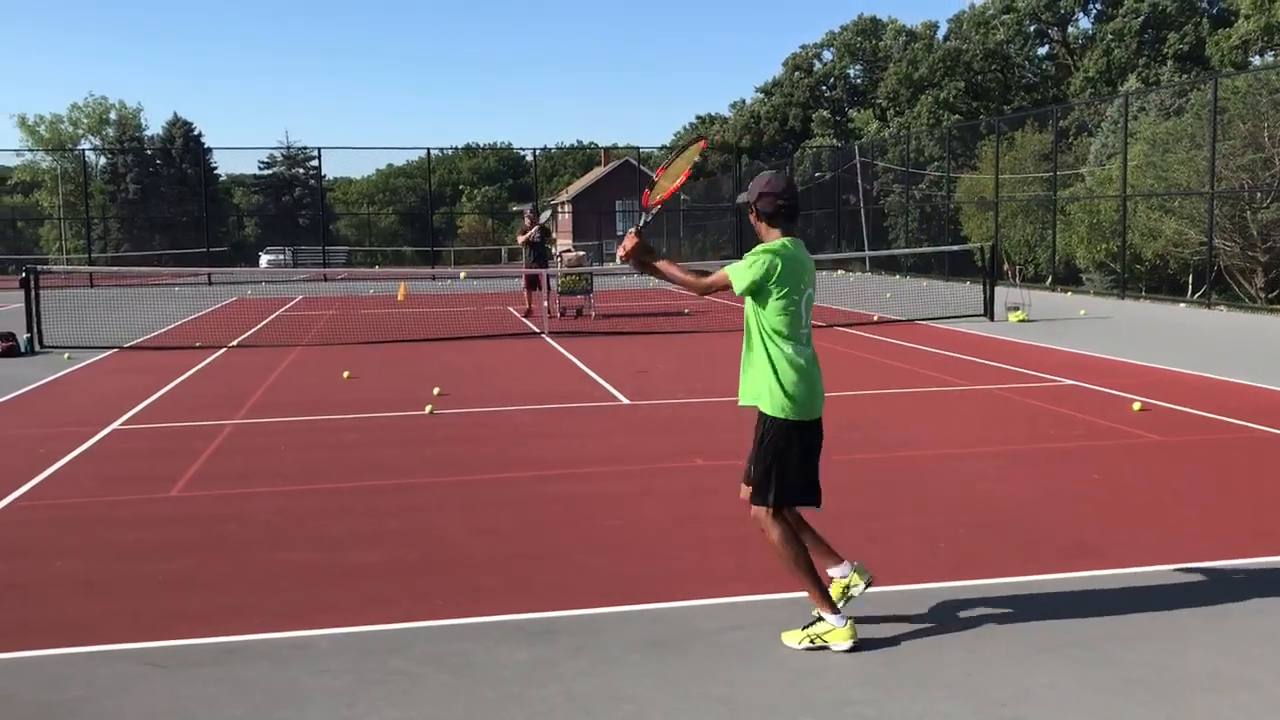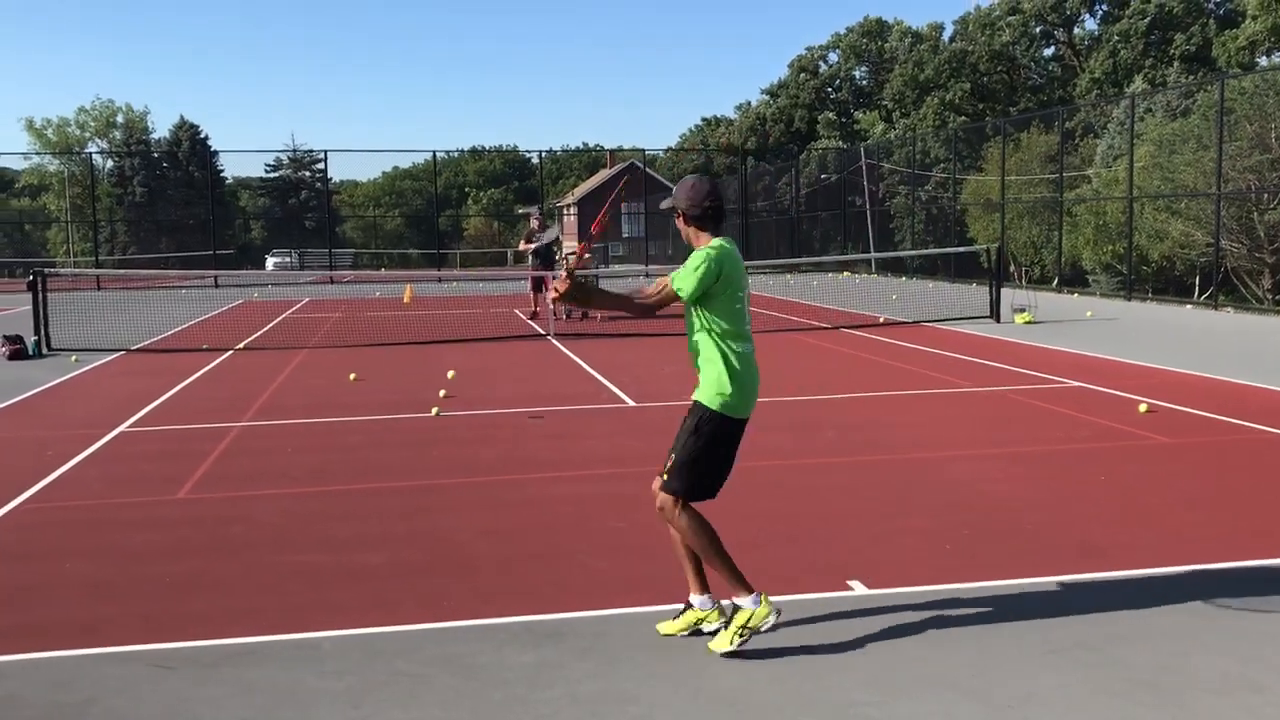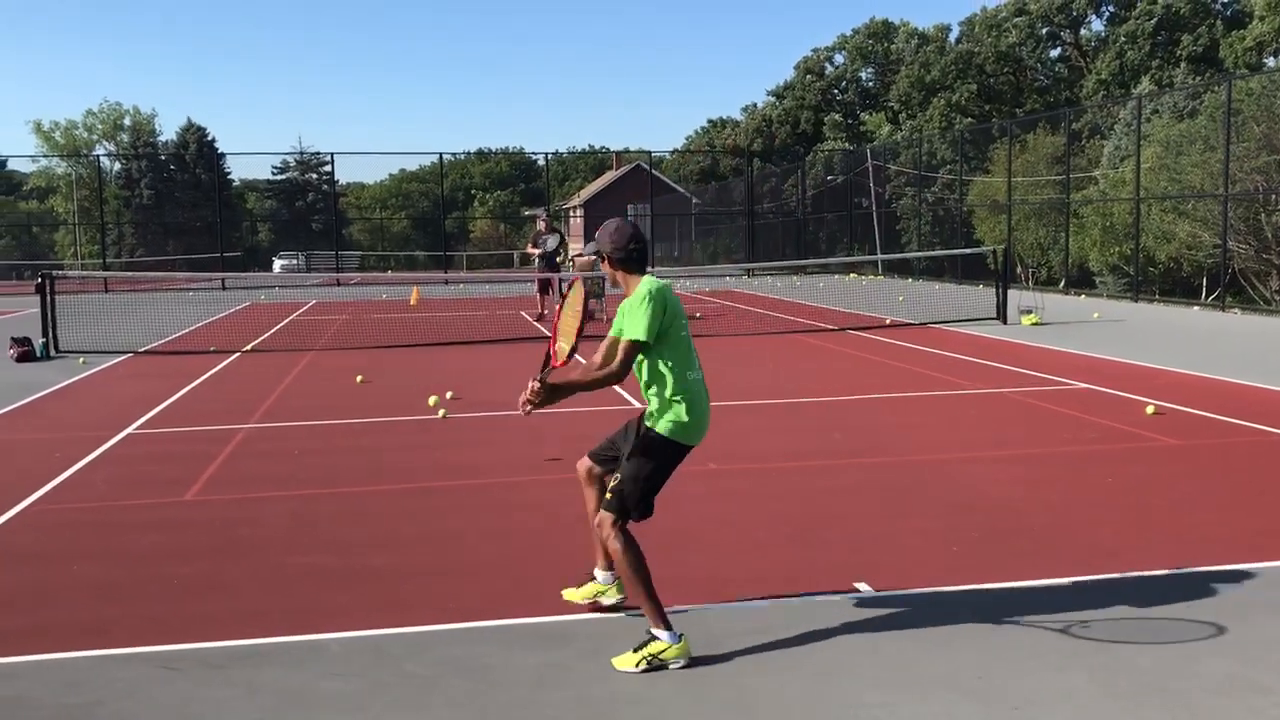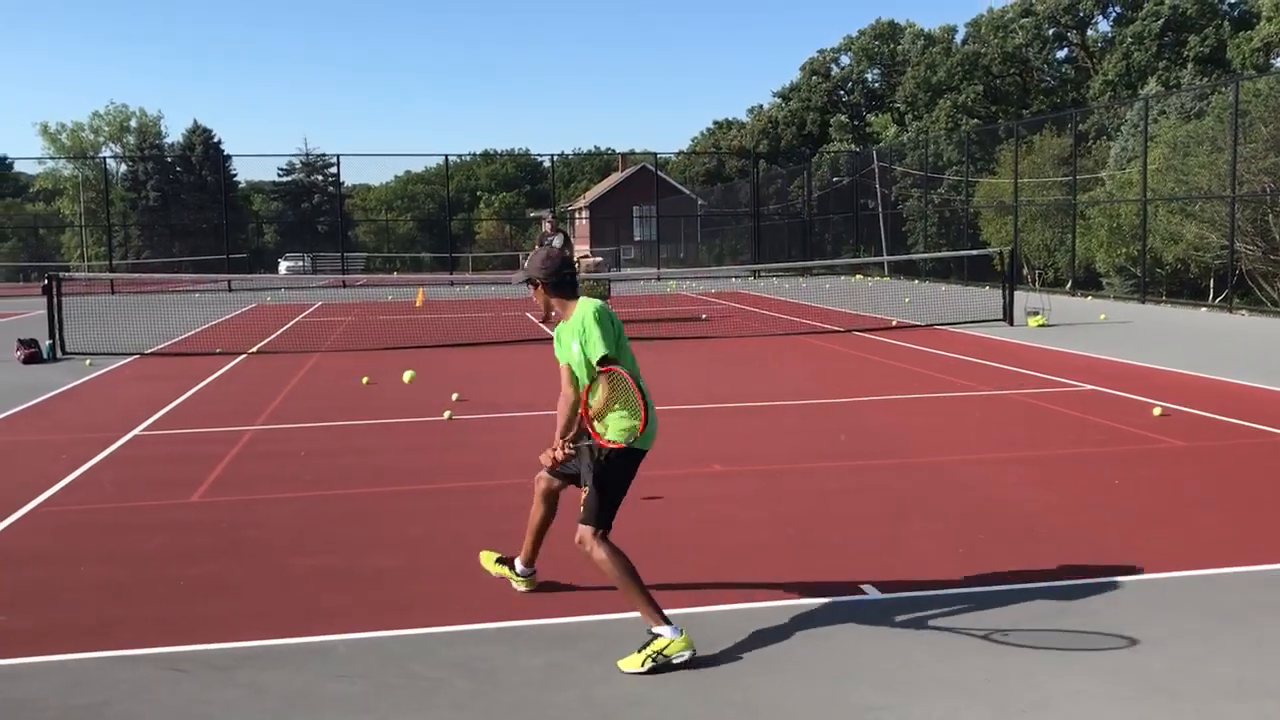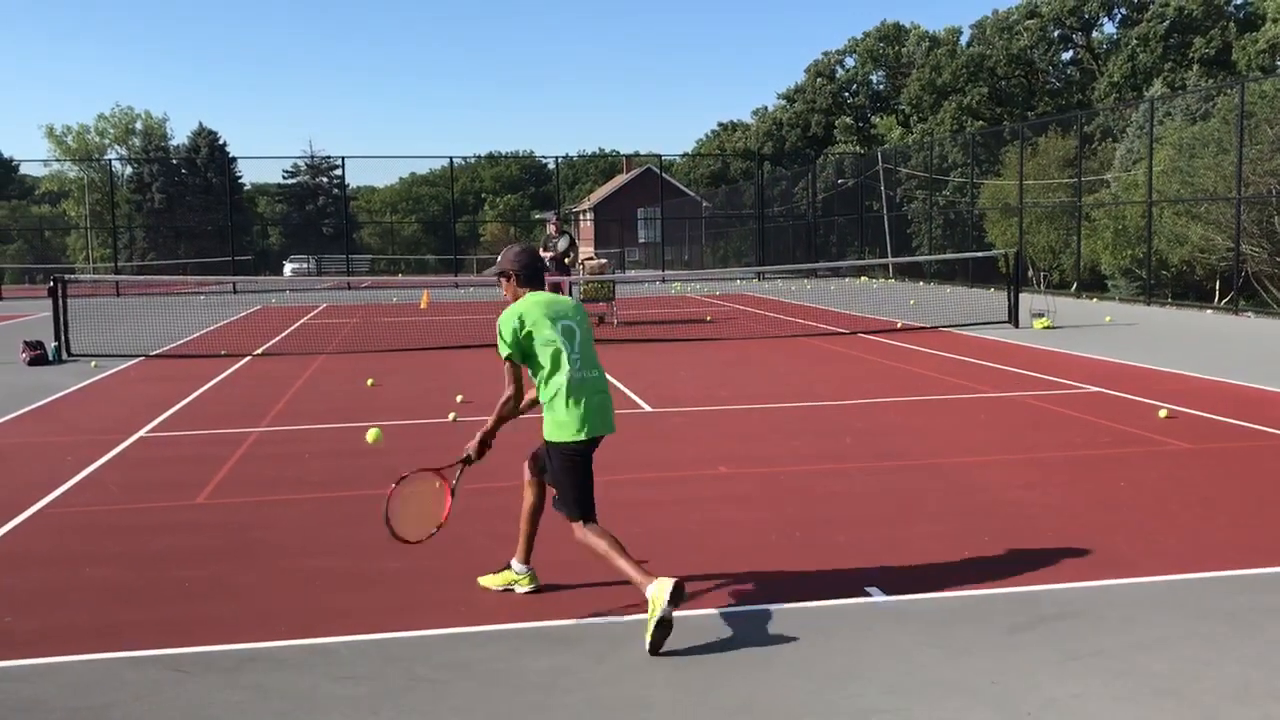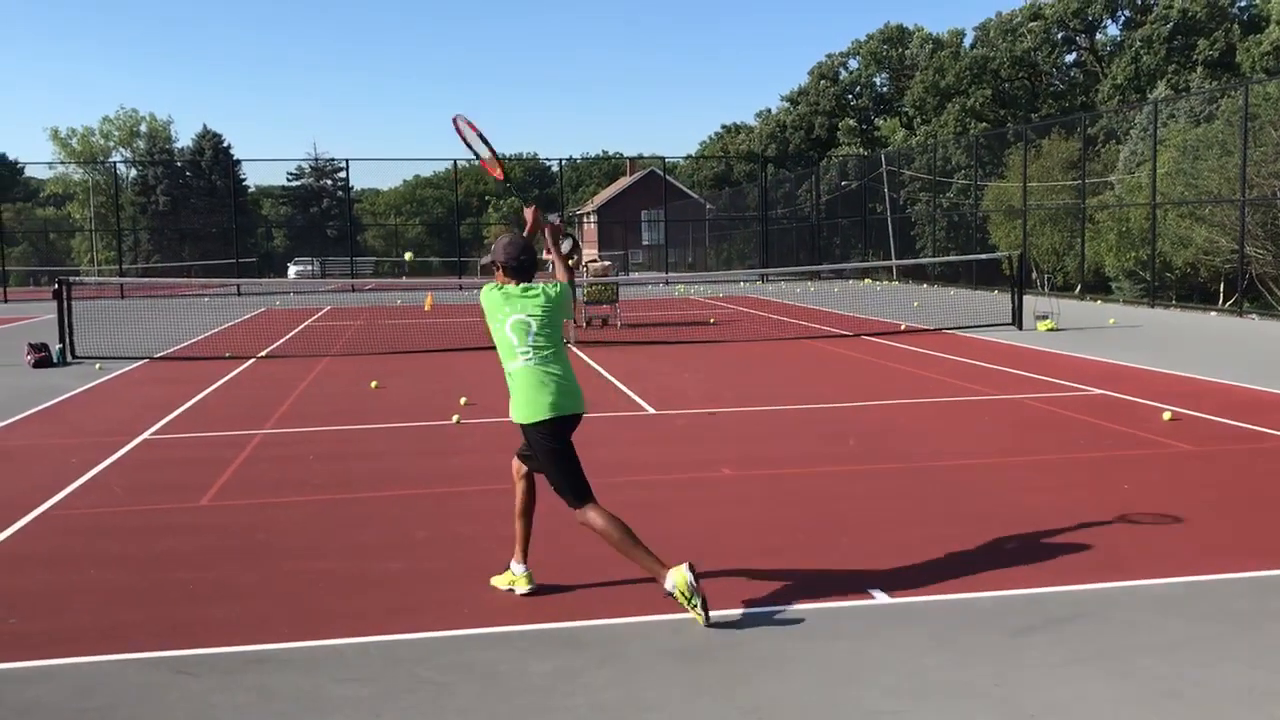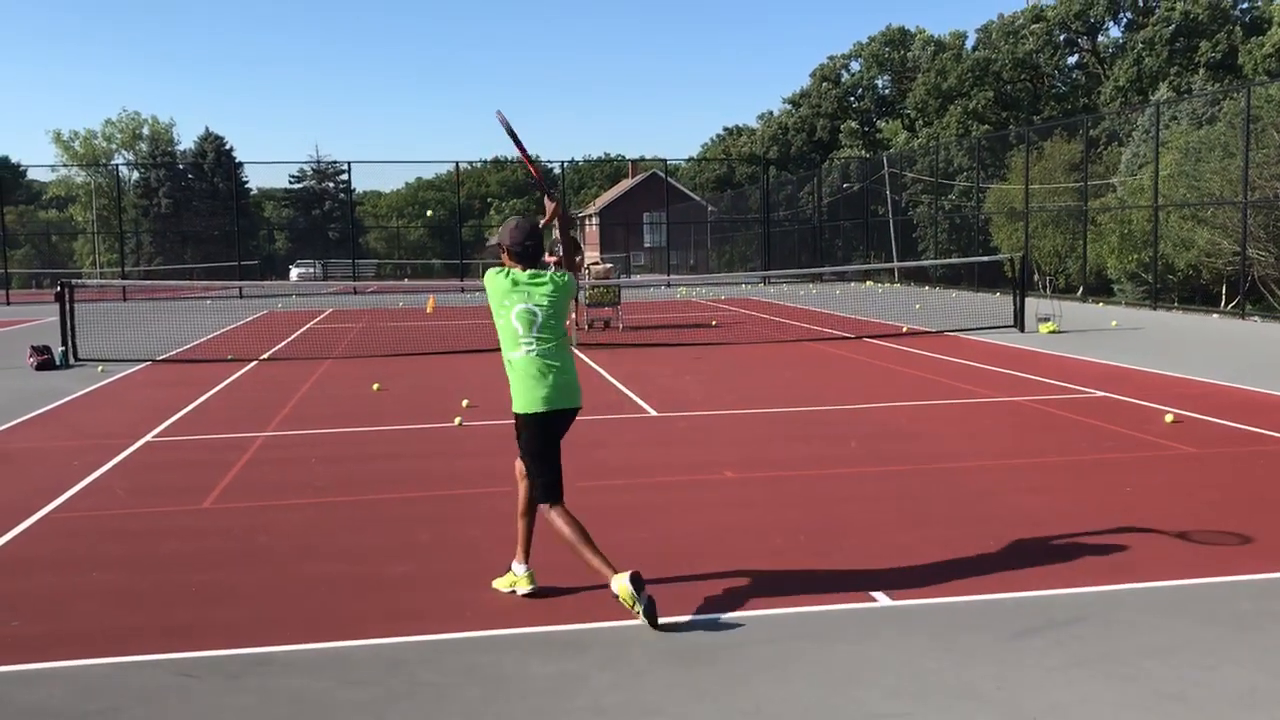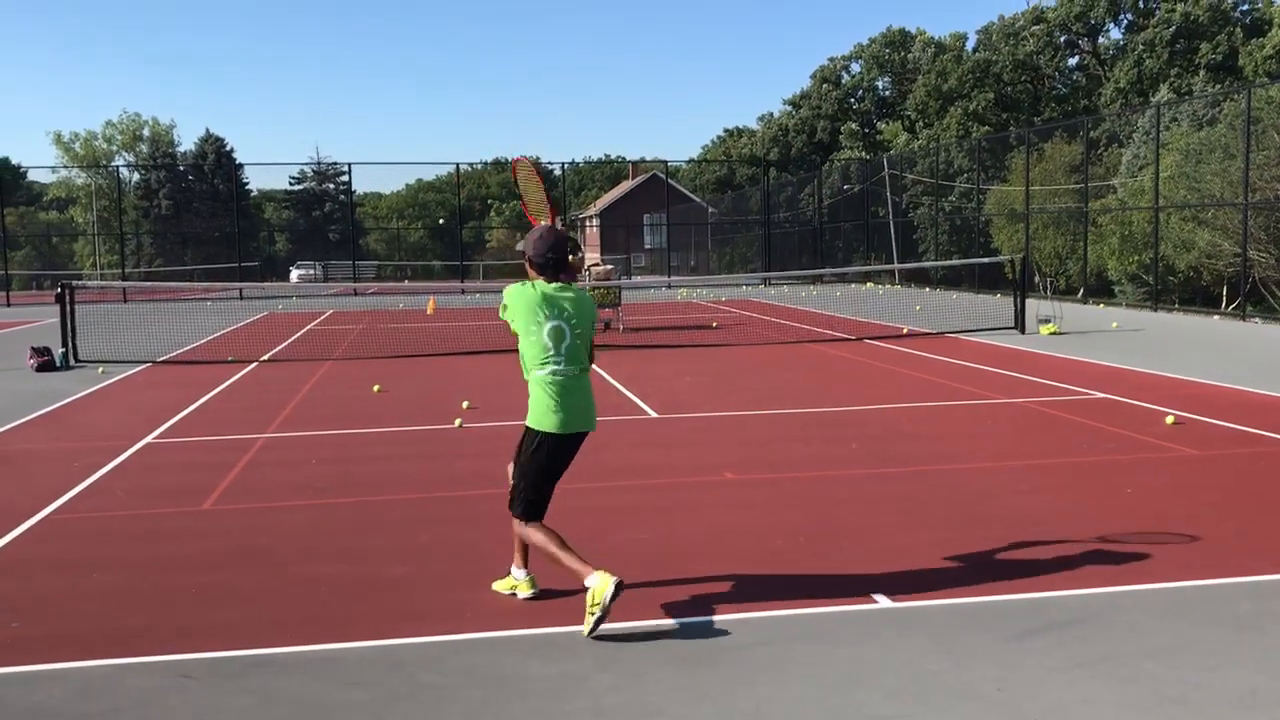
dt=0.2s
person 1, frame 1
left shoulder: (771, 256)
right shoulder: (798, 256)
left elbow: (703, 285)
right elbow: (717, 282)
left wrist: (647, 257)
right wrist: (652, 261)
left hip: (783, 401)
right hip: (798, 397)
left knee: (767, 510)
right knee: (755, 496)
left ankle: (834, 621)
right ankle: (842, 571)
person 1, frame 2
left shoulder: (710, 257)
right shoulder: (721, 254)
left elbow: (650, 305)
right elbow: (653, 296)
left wrist: (582, 295)
right wrist: (583, 291)
left hip: (722, 395)
right hip: (722, 392)
left knee: (671, 501)
right knee: (666, 491)
left ankle: (749, 601)
right ankle: (703, 605)
person 1, frame 3
left shoulder: (648, 295)
right shoulder: (637, 298)
left elbow: (618, 370)
right elbow: (600, 362)
left wrist: (558, 392)
right wrist: (553, 385)
left hip: (673, 420)
right hip: (662, 414)
left knee: (609, 523)
right knee: (589, 469)
left ankle: (667, 639)
right ankle: (606, 580)
person 1, frame 4
left shoulder: (590, 315)
right shoulder: (564, 329)
right elbow: (569, 397)
left wrist: (573, 437)
right wrist: (559, 441)
left knee: (589, 535)
right knee: (546, 482)
left ankle: (669, 636)
right ankle: (523, 568)
person 1, frame 5
left shoulder: (512, 317)
right shoulder: (571, 306)
left elbow: (513, 393)
left wrist: (486, 434)
right wrist: (527, 404)
left hip: (571, 425)
right hip: (586, 419)
left knee: (581, 524)
right knee: (532, 472)
left ankle: (655, 587)
right ankle: (521, 569)
person 1, frame 6
left shoulder: (491, 295)
right shoulder: (553, 295)
left wrist: (528, 229)
right wrist: (550, 237)
left hip: (536, 410)
right hip: (567, 402)
left knee: (583, 506)
right knee: (521, 469)
left ankle: (671, 575)
right ankle: (519, 571)
person 1, frame 7
left shoulder: (495, 281)
right shoulder: (559, 284)
left elbow: (512, 263)
left wrist: (542, 221)
right wrist: (560, 222)
left hip: (534, 401)
right hip: (567, 396)
left knee: (552, 505)
right knee: (523, 468)
left ankle: (620, 580)
right ankle: (521, 570)
person 1, frame 8
left shoulder: (516, 296)
right shoulder: (584, 301)
left hip: (549, 419)
right hip: (581, 416)
left knee: (525, 520)
right knee: (518, 475)
left ankle: (596, 579)
right ankle: (520, 574)
